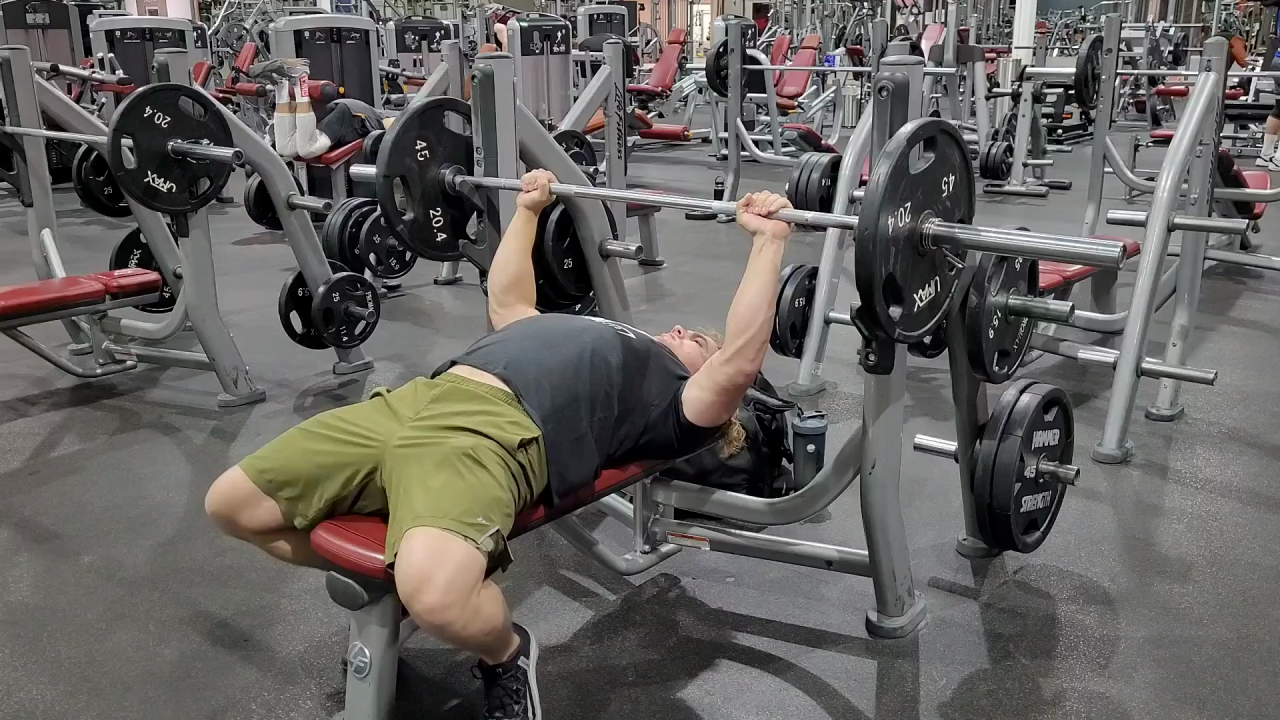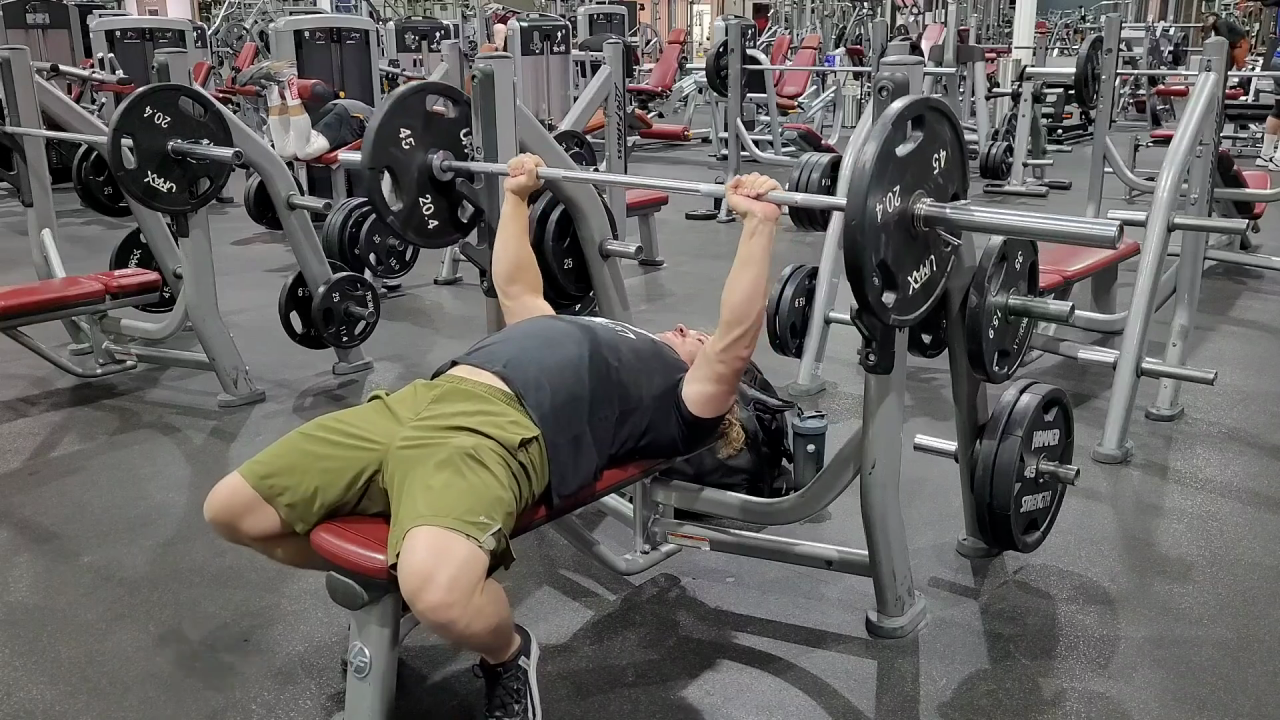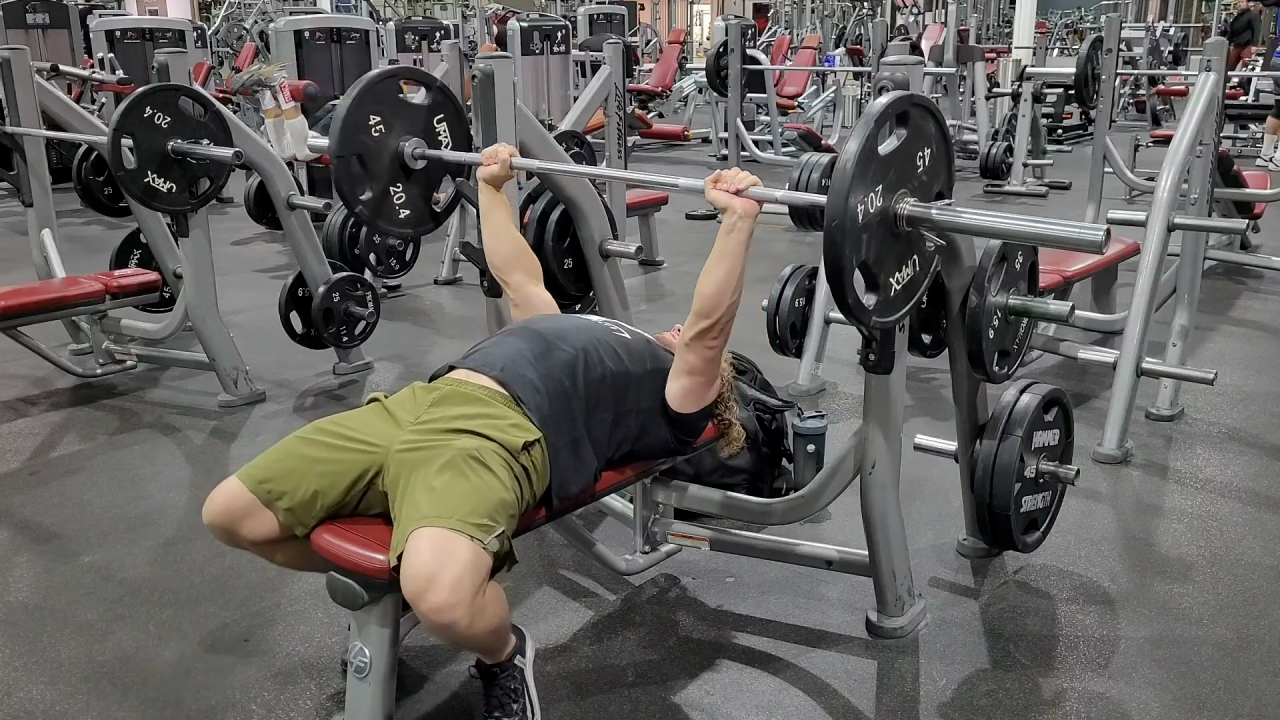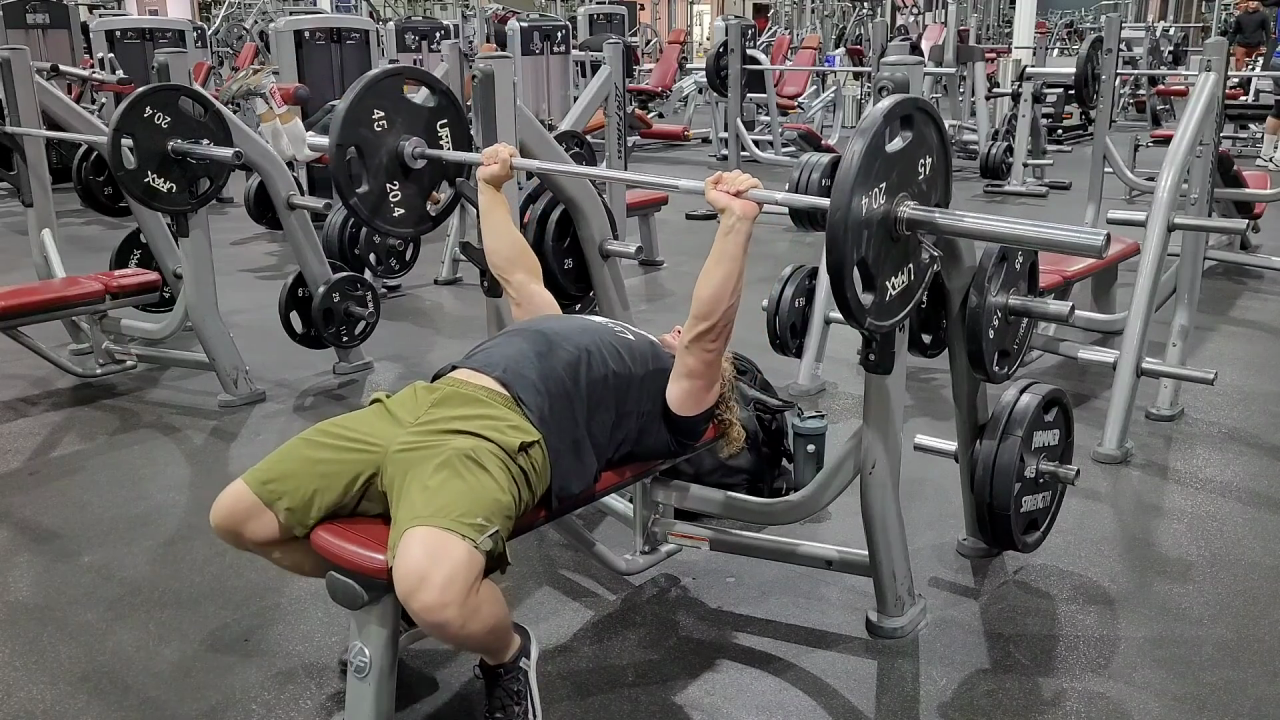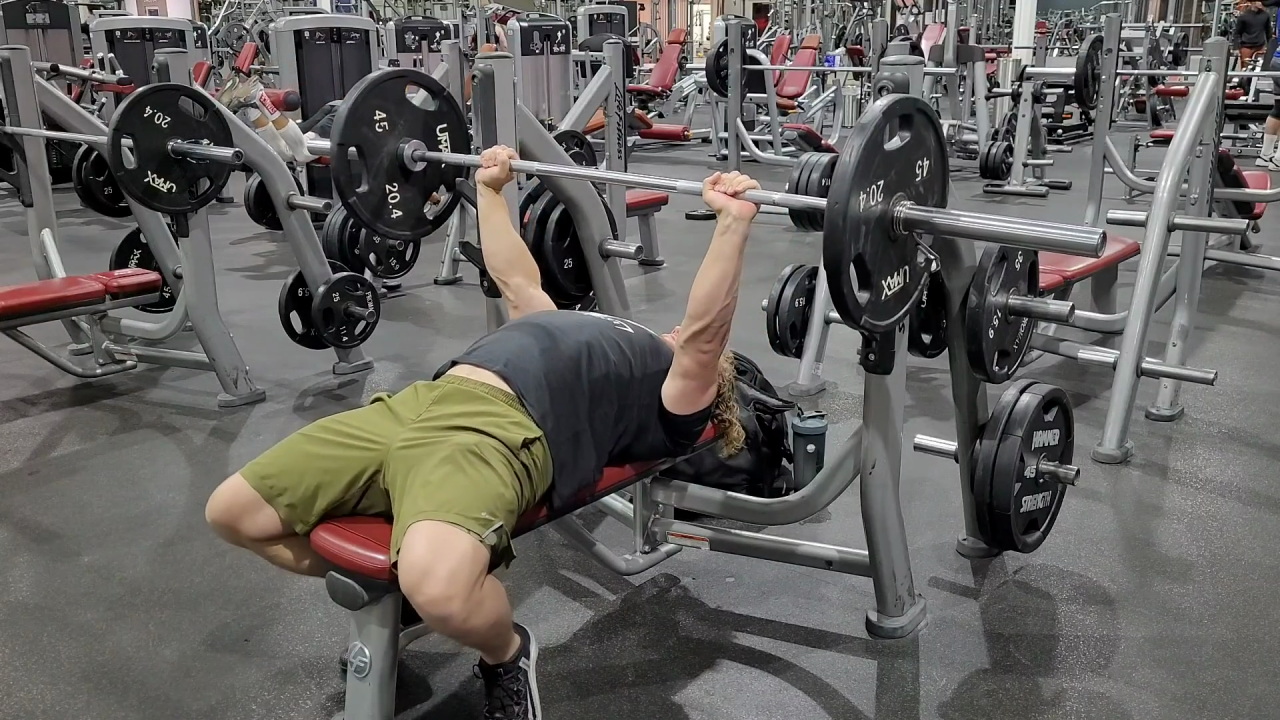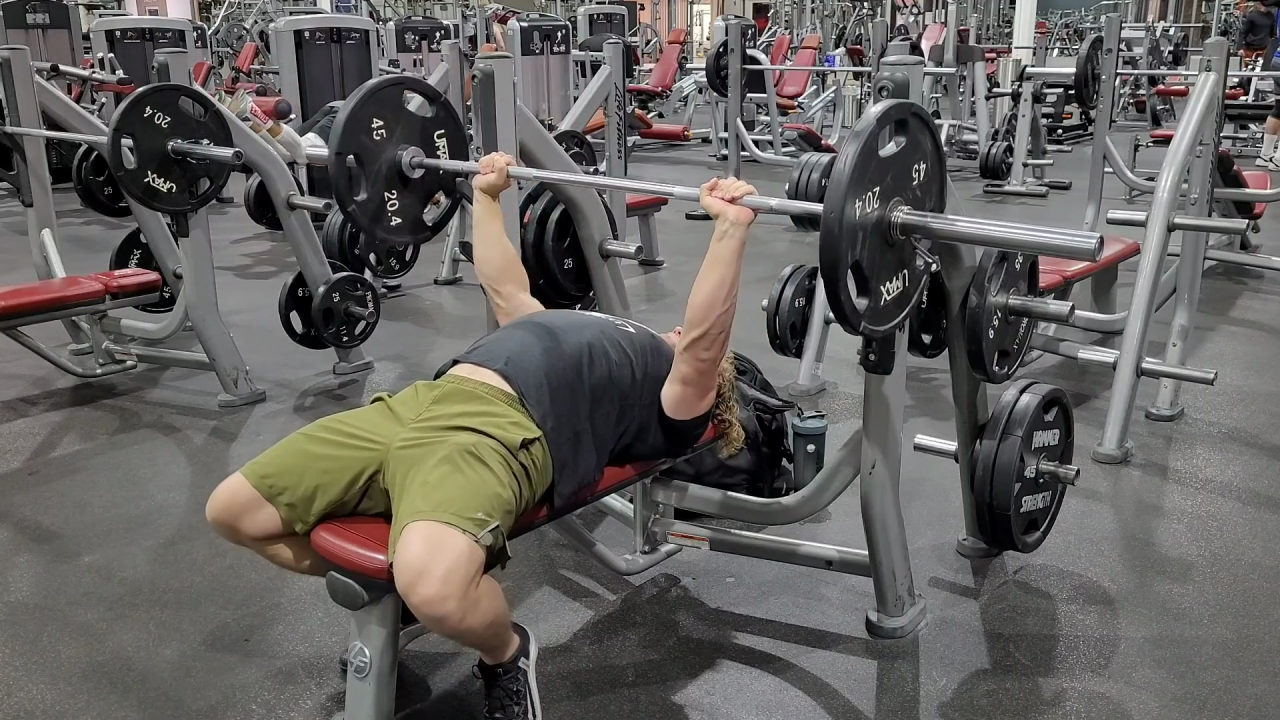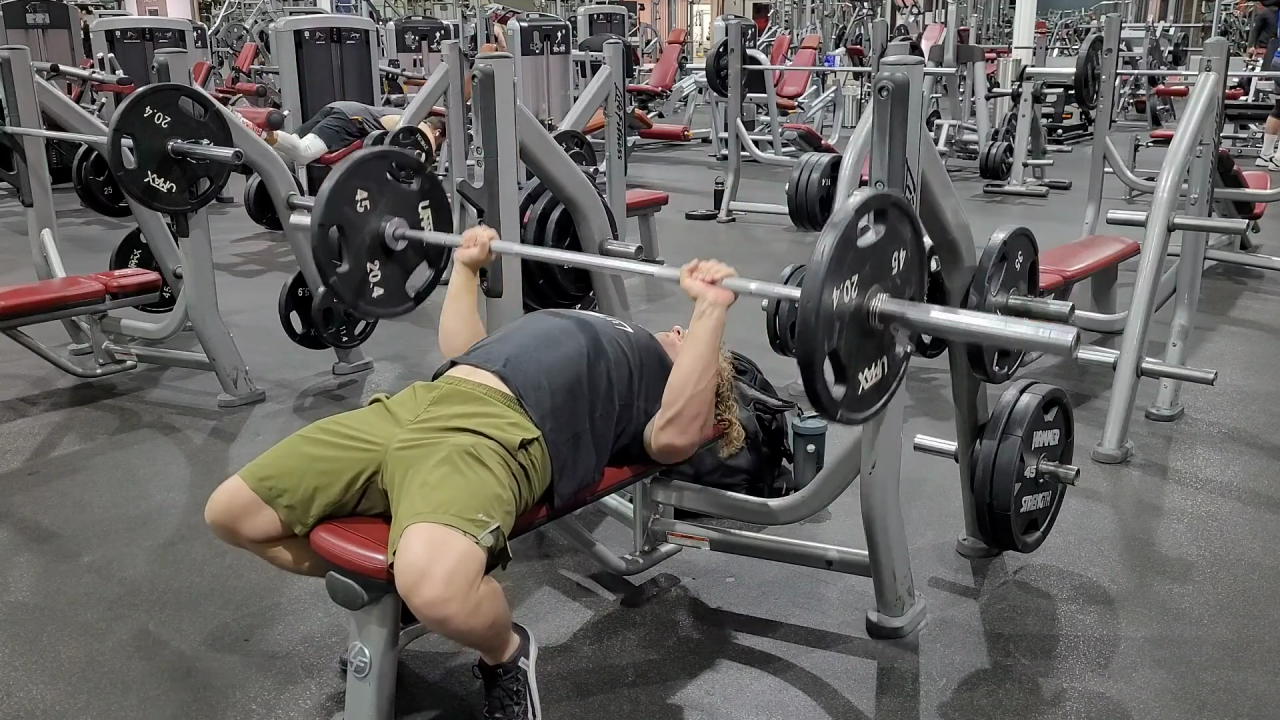
dt=0.4s
person 1, frame 1
left shoulder: (677, 396)
right shoulder: (595, 347)
left elbow: (740, 362)
right elbow: (506, 305)
left wrist: (769, 240)
right wrist: (527, 211)
left hip: (498, 430)
left knee: (435, 595)
right knee: (231, 504)
left ankle: (507, 655)
right ankle: (382, 576)
person 1, frame 2
left shoulder: (682, 400)
right shoulder: (593, 340)
left elbow: (735, 340)
right elbow: (516, 290)
left wrist: (759, 223)
right wrist: (515, 197)
left knee: (439, 595)
right knee: (230, 510)
left ankle: (509, 654)
person 1, frame 3
left shoulder: (676, 395)
right shoulder: (592, 343)
left elbow: (709, 327)
right elbow: (517, 277)
left wrist: (738, 217)
right wrist: (490, 185)
left knee: (442, 596)
right knee: (229, 515)
left ankle: (505, 655)
person 1, frame 4
left shoulder: (676, 396)
right shoulder: (585, 340)
left elbow: (709, 331)
right elbow: (518, 278)
left wrist: (735, 221)
right wrist: (489, 185)
left knee: (433, 597)
right knee: (236, 518)
left ankle: (508, 655)
person 1, frame 5
left shoulder: (676, 399)
right shoulder: (589, 344)
left elbow: (705, 331)
right elbow: (514, 280)
left wrist: (732, 222)
right wrist: (489, 187)
left knee: (440, 590)
right knee: (232, 512)
left ankle: (508, 655)
person 1, frame 6
left shoulder: (676, 397)
right shoulder: (589, 344)
left elbow: (705, 345)
right elbow: (506, 293)
left wrist: (731, 227)
right wrist: (487, 195)
left knee: (434, 591)
right knee: (232, 510)
left ankle: (507, 654)
person 1, frame 7
left shoulder: (667, 382)
right shoulder: (587, 338)
left elbow: (677, 436)
right elbow: (461, 351)
left wrist: (712, 311)
right wrist: (466, 268)
left hip: (500, 430)
left knee: (436, 591)
right knee: (231, 514)
left ankle: (506, 655)
